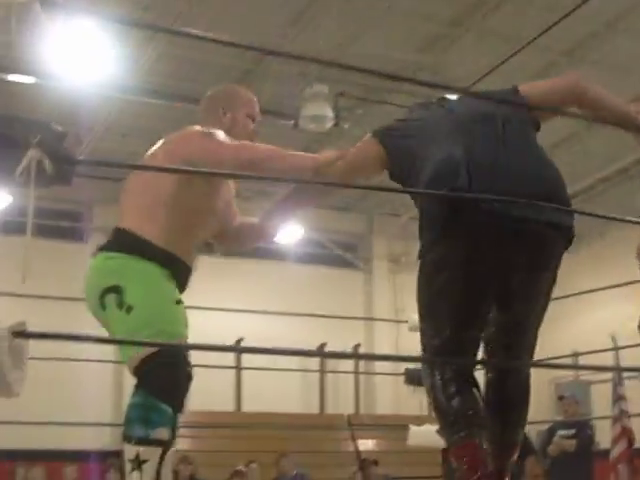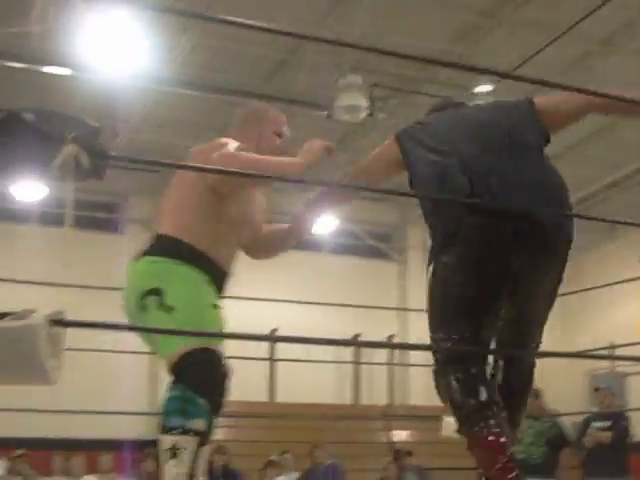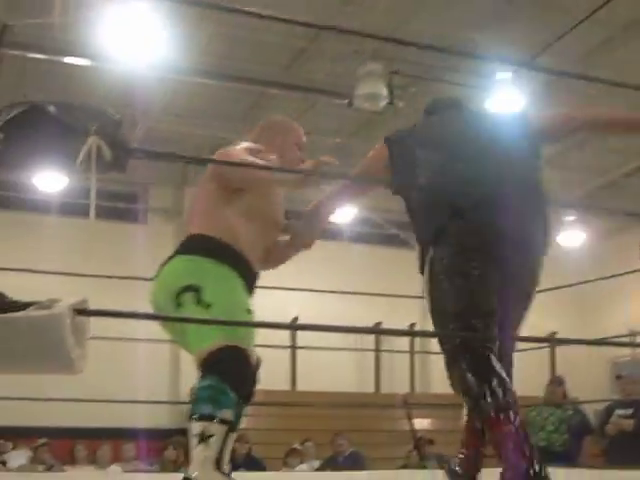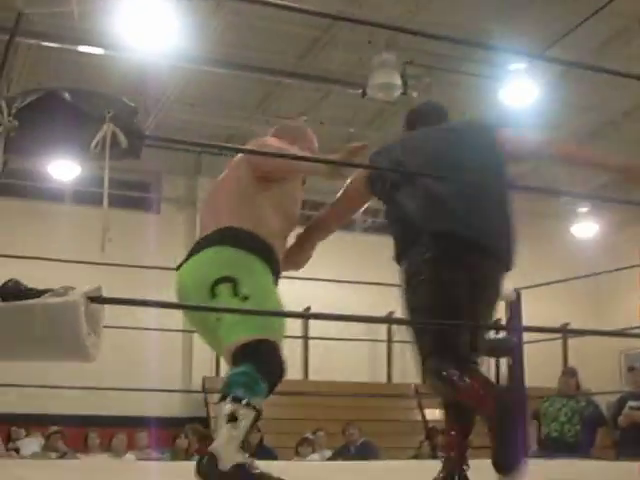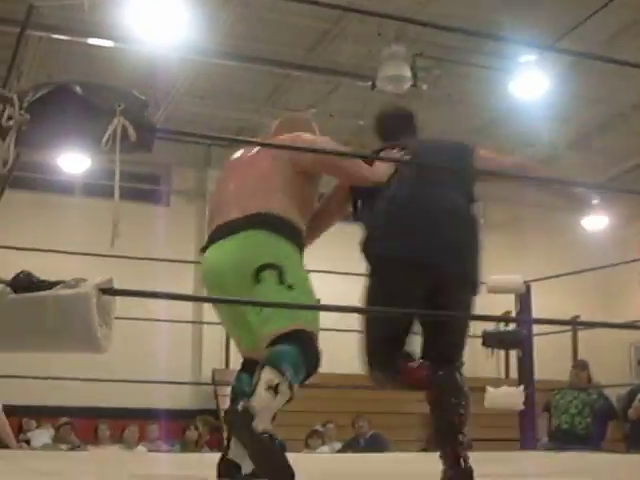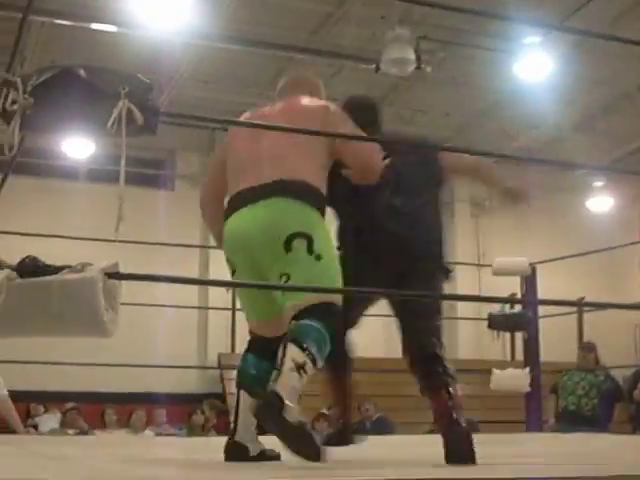
dt=0.1s
person 1, frame 1
left shoulder: (395, 134)
right shoulder: (500, 104)
left elbow: (321, 182)
right elbow: (573, 87)
left wrist: (268, 219)
left hip: (464, 221)
right hip: (545, 219)
left knee: (448, 363)
right knee: (511, 361)
person 1, frame 2
left shoulder: (414, 136)
right shoulder: (515, 114)
left elbow: (345, 184)
right elbow: (588, 102)
left wrist: (298, 221)
left hip: (475, 227)
right hip: (546, 228)
left knee: (458, 362)
right knee: (517, 355)
person 1, frame 3
left shoulder: (404, 142)
right shoulder: (506, 124)
left elbow: (342, 193)
right elbow: (577, 121)
left wrist: (301, 232)
left hip: (461, 234)
right hip: (523, 237)
left knee: (467, 354)
right knee: (493, 350)
person 1, frame 4
left shoulder: (386, 155)
right shoulder: (481, 136)
left elbow: (333, 216)
right elbow: (551, 149)
left wrist: (297, 251)
right wrist: (612, 166)
left hip: (433, 246)
right hip: (490, 248)
left knee: (443, 359)
right knee: (460, 355)
left ankle: (498, 406)
person 1, frame 5
right shoulder: (455, 152)
left elbow: (318, 221)
right elbow: (517, 167)
left hip: (398, 263)
right hip: (457, 267)
left knee: (383, 360)
right knee: (444, 364)
person 1, frame 6
right shoulder: (420, 150)
right elbow: (478, 166)
right wrist: (507, 189)
left hip: (365, 254)
right hip: (422, 258)
right knee: (425, 350)
left ankle: (346, 423)
right ankle: (454, 428)
person 2, frame 1
left shoulder: (217, 169)
right shoulder: (199, 139)
left elbow: (230, 235)
right elbow: (251, 161)
right wrist: (320, 162)
left hip: (144, 275)
right hip: (130, 270)
left knee: (170, 377)
right knee: (166, 372)
person 2, frame 2
left shoulder: (250, 197)
right shoulder: (224, 151)
left elbow: (258, 245)
right elbow: (228, 173)
right wrist: (300, 163)
left hip: (177, 279)
right hip: (171, 274)
left knee: (208, 378)
right knee: (202, 372)
person 2, frame 3
left shoulder: (265, 186)
right shoulder: (247, 155)
left elbow: (264, 256)
right elbow: (225, 172)
right wrist: (294, 170)
left hip: (190, 281)
right hip: (203, 273)
left knee: (233, 370)
right knee: (234, 367)
person 2, frame 4
right shoulder: (272, 147)
right elbow: (264, 160)
right wrist: (332, 166)
left hip: (202, 268)
right hip: (232, 266)
left knee: (254, 361)
right knee: (263, 359)
person 2, frame 5
left shoulder: (236, 162)
right shoulder: (301, 145)
right elbow: (350, 168)
right wrist: (379, 170)
left hip: (221, 258)
right hip: (263, 250)
left knee: (260, 356)
right knee: (297, 344)
right ankle: (254, 420)
person 2, frame 6
left shoulder: (244, 124)
right shoulder: (322, 112)
left elbow: (211, 201)
right elbow: (370, 168)
left wrist: (226, 242)
left hip: (240, 225)
right hip: (288, 216)
left knee: (267, 335)
right knee: (320, 313)
left ankle: (242, 441)
right ankle: (279, 400)
